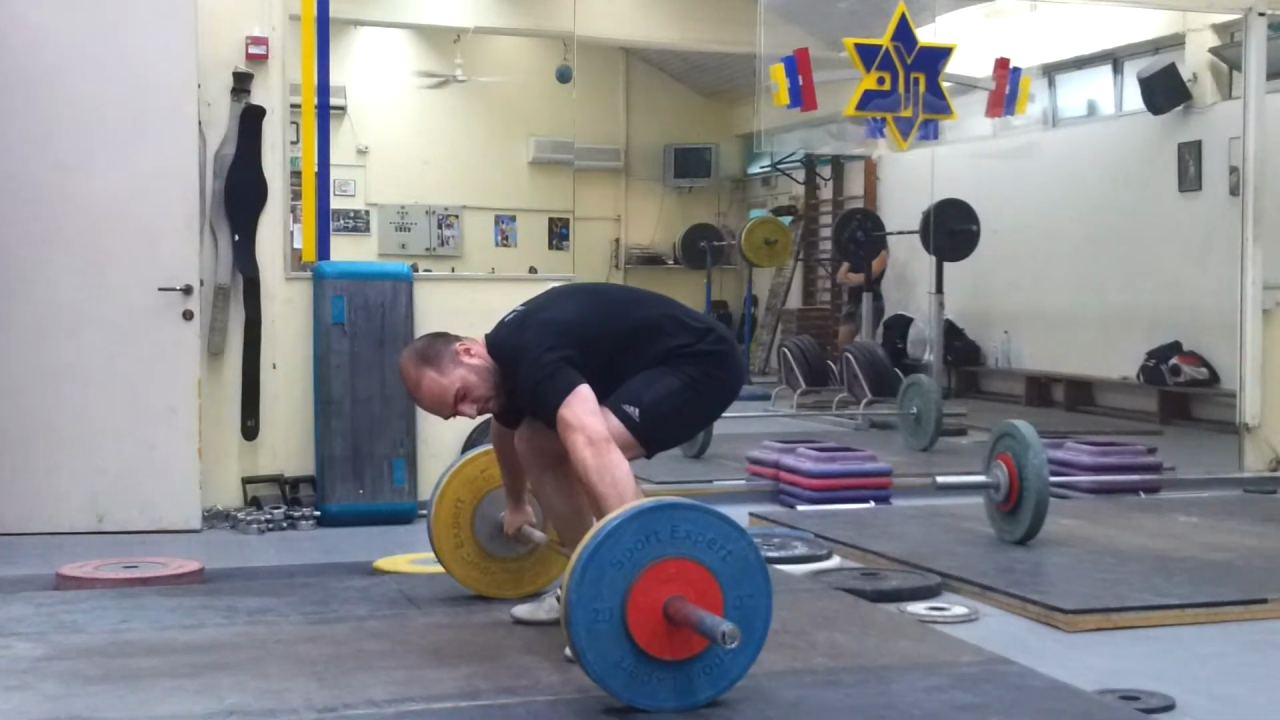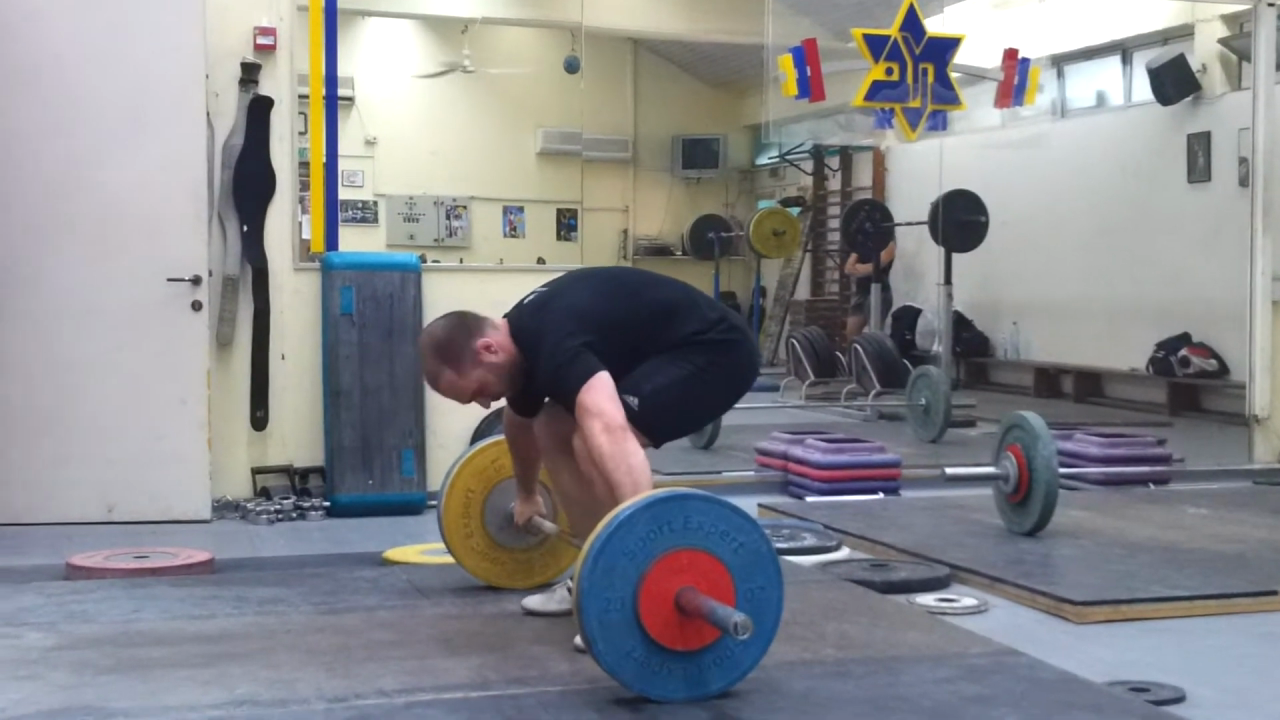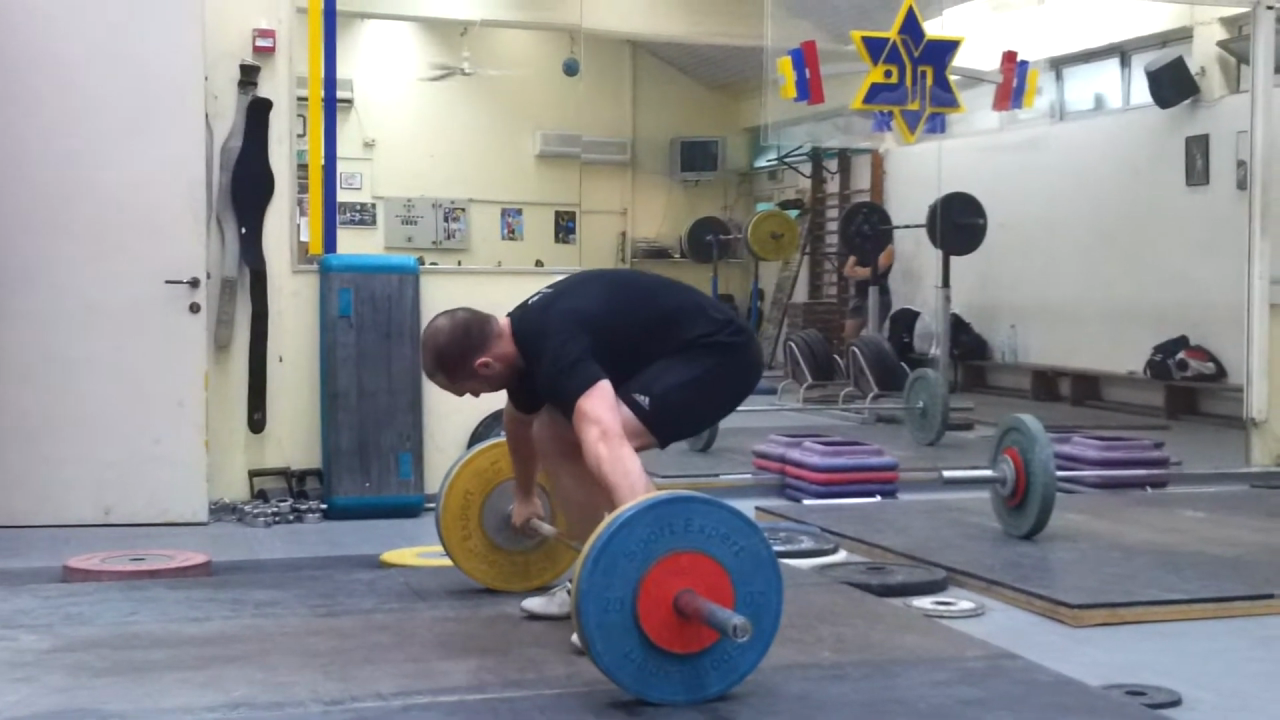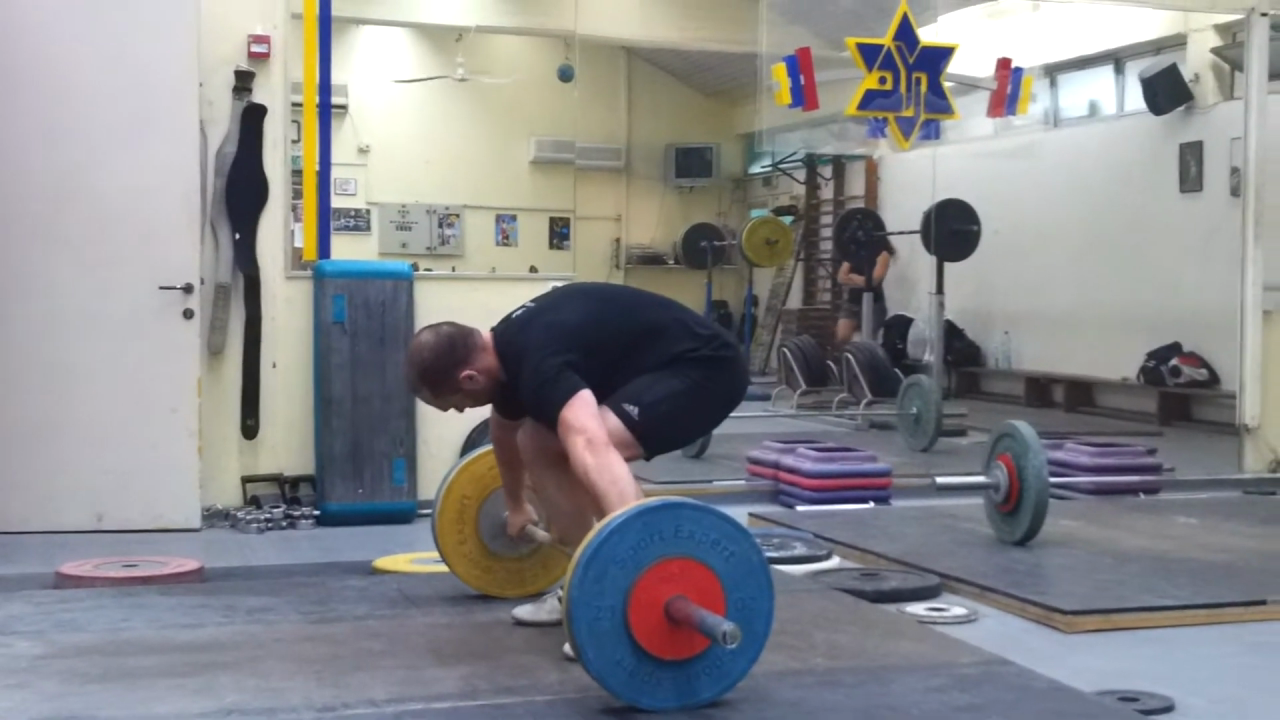
dt=0.5s
person 1, frame 1
left shoulder: (533, 359)
right shoulder: (507, 356)
left elbow: (593, 446)
right elbow: (507, 432)
right wrist: (516, 506)
left hip: (701, 362)
right hip: (647, 363)
left knee: (589, 450)
right knee: (534, 442)
person 1, frame 2
left shoulder: (554, 344)
right shoulder: (521, 339)
left elbow: (609, 433)
right elbow: (521, 423)
right wrist: (527, 497)
left hip: (715, 351)
right hip: (662, 347)
left knee: (594, 442)
right knee: (551, 430)
person 1, frame 3
left shoulder: (556, 347)
right shoulder: (522, 336)
left elbow: (604, 442)
right elbow: (520, 420)
right wrist: (524, 498)
left hip: (719, 353)
right hip: (669, 349)
left knee: (600, 437)
right knee: (552, 434)
person 1, frame 4
left shoulder: (538, 362)
right shoulder: (506, 348)
left elbow: (593, 451)
right elbow: (506, 429)
right wrist: (516, 505)
left hip: (706, 367)
left knee: (585, 447)
right knee: (536, 441)
